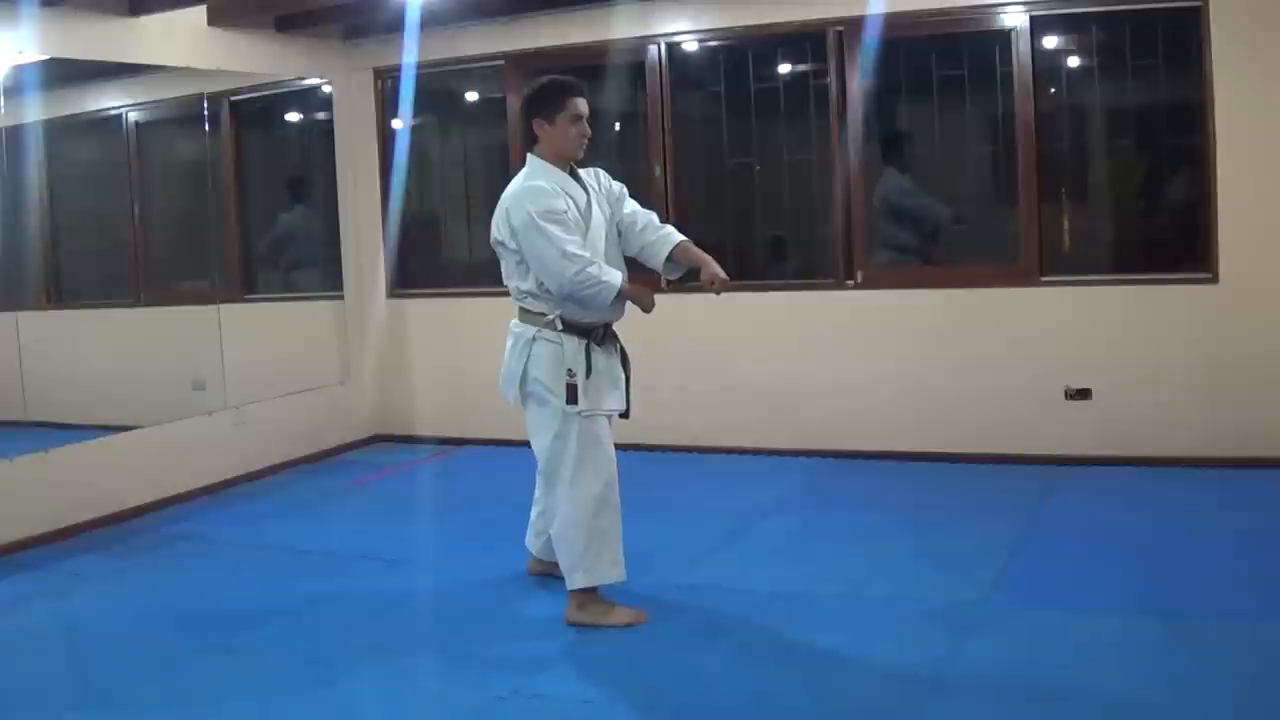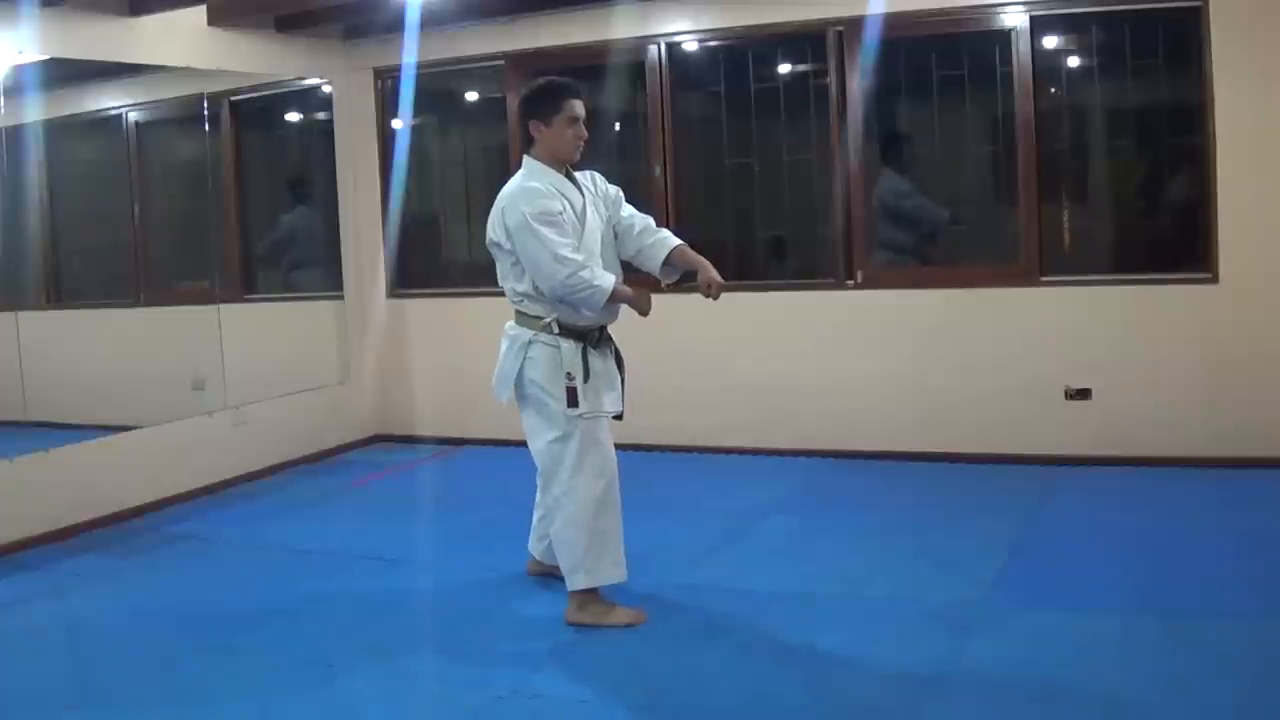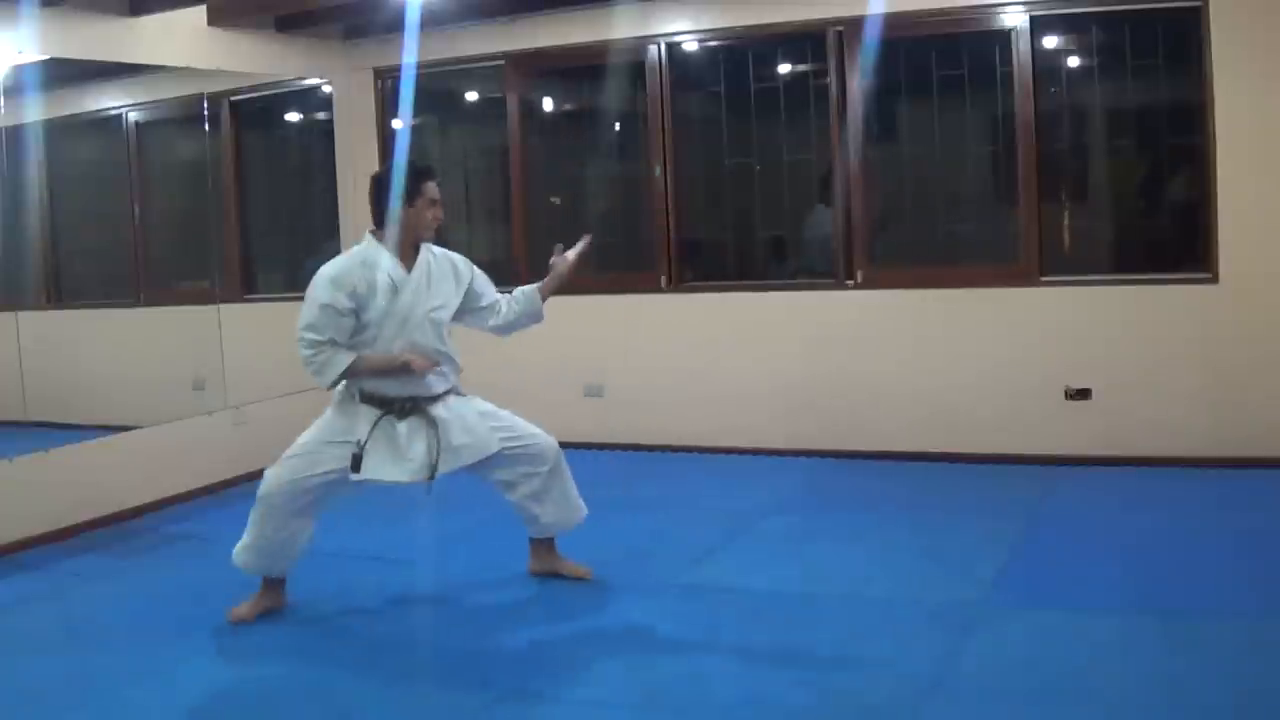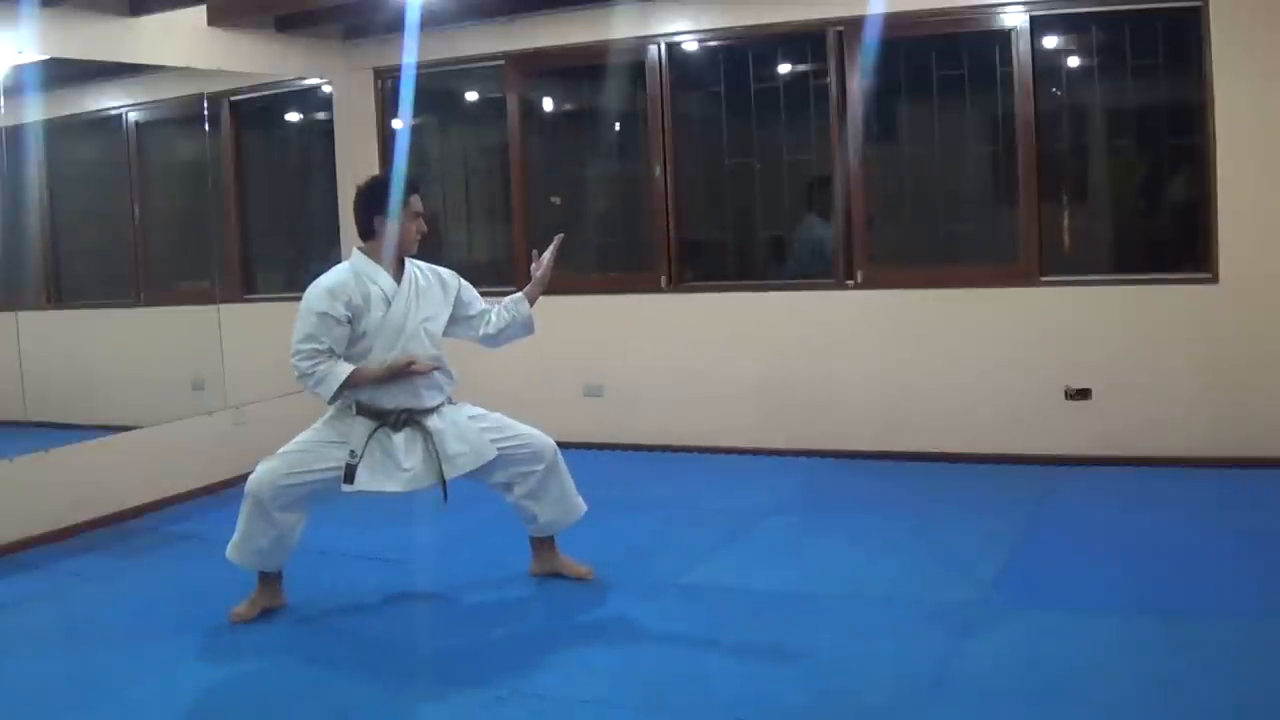
dt=1s
person 1, frame 1
left shoulder: (595, 184)
right shoulder: (529, 197)
left elbow: (644, 229)
right elbow: (573, 273)
left wrist: (702, 261)
right wrist: (635, 293)
left hip: (587, 345)
right hip: (554, 350)
left knee: (564, 461)
right knee: (584, 468)
left ankle: (544, 553)
right ankle: (585, 596)
person 1, frame 2
left shoulder: (592, 186)
right shoulder: (524, 198)
left elbow: (639, 233)
right elbow: (566, 276)
left wrist: (698, 263)
right wrist: (629, 295)
left hip: (584, 348)
right hip: (551, 352)
left knee: (566, 461)
right knee: (586, 467)
left ankle: (546, 554)
right ankle: (585, 596)
person 1, frame 3
left shoulder: (448, 266)
right shoulder: (344, 274)
left elbow: (500, 313)
right elbow: (316, 351)
left wrist: (553, 279)
right wrist: (381, 365)
left hip: (439, 409)
right hip: (366, 414)
left knee: (537, 451)
right knee: (284, 487)
left ankle: (544, 552)
right ankle: (271, 587)
person 1, frame 4
left shoulder: (437, 281)
right shoulder: (334, 289)
left elbow: (490, 326)
right elbow: (310, 365)
left wrist: (537, 286)
right wrist: (383, 373)
left hip: (437, 420)
right hip: (360, 427)
left knee: (537, 452)
right knee: (269, 484)
left ankle: (545, 553)
right ankle: (268, 587)
